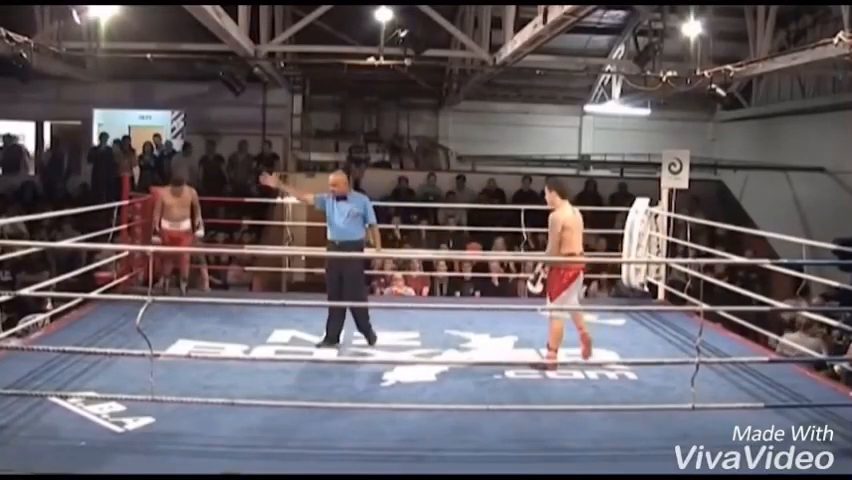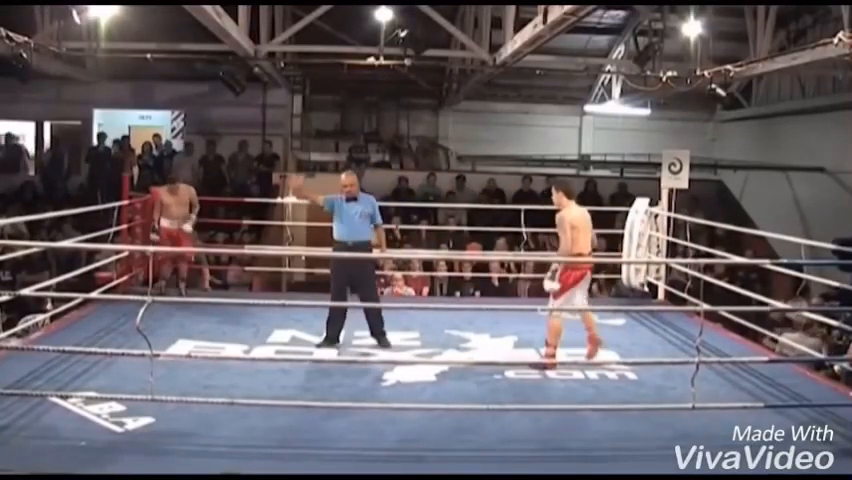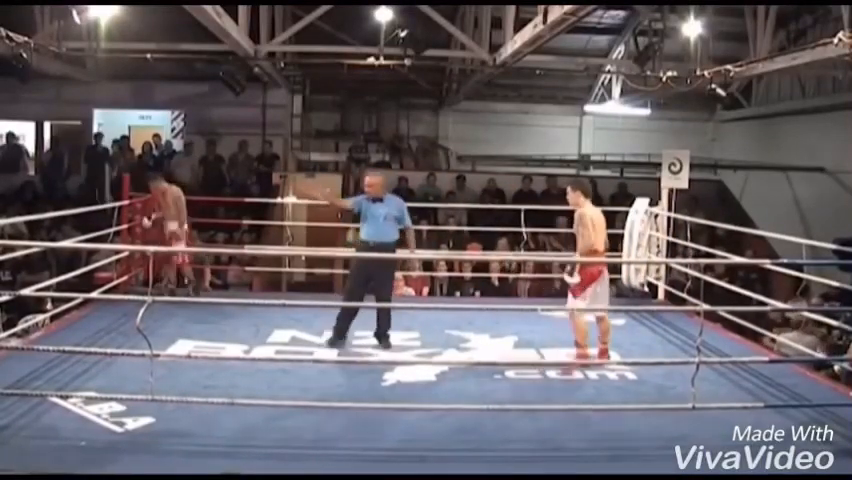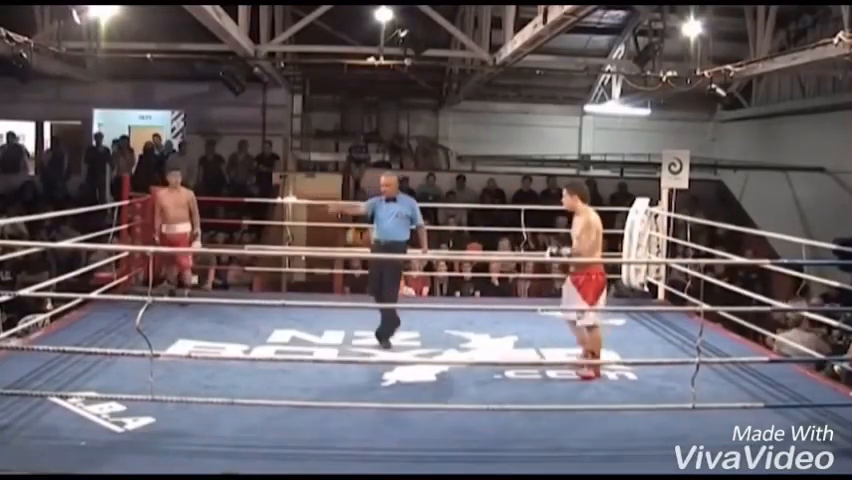
dt=0.4s
person 1, frame 1
left shoulder: (556, 216)
right shoulder: (576, 212)
left elbow: (553, 249)
left wrist: (540, 268)
left hip: (563, 266)
right hip: (577, 263)
left knee: (555, 313)
right knee: (571, 304)
left ankle: (551, 358)
right ankle: (585, 338)
person 1, frame 2
left shoulder: (563, 215)
right shoulder: (584, 212)
left elbow: (566, 247)
right elbow: (593, 241)
left wrist: (555, 267)
left hip: (572, 265)
right hip: (586, 263)
left knee: (555, 310)
right knee: (580, 305)
left ankle: (549, 356)
right ankle: (593, 341)
person 1, frame 3
left shoulder: (582, 213)
right shoulder: (597, 212)
left elbow: (588, 243)
left wrist: (576, 264)
left hip: (588, 265)
right hip: (600, 264)
left knee: (576, 310)
right knee: (600, 312)
left ankle: (582, 355)
right ankle: (603, 353)
person 1, frame 4
left shoulder: (590, 219)
right shoulder: (576, 218)
left elbow: (585, 251)
left hip: (590, 274)
right hip: (575, 273)
left knee: (588, 321)
right knee: (573, 318)
left ankle: (594, 365)
right ankle: (588, 350)
person 2, frame 1
left shoulder: (362, 201)
right shoulder: (327, 200)
left elbow: (372, 226)
right elbow: (303, 196)
left wrist: (378, 251)
right wrist: (279, 185)
left hip: (354, 251)
right hip: (334, 250)
left knee: (356, 294)
right knee: (334, 296)
left ankle: (367, 331)
right ankle: (332, 337)
person 2, frame 2
left shoulder: (370, 201)
right shoulder: (336, 200)
left elbow: (378, 226)
right elbow: (317, 199)
left wrist: (383, 249)
right wrist: (300, 189)
left hip: (363, 251)
right hip: (341, 251)
left knee: (369, 295)
right knee: (337, 296)
left ankle: (379, 334)
right ankle: (332, 337)
person 2, frame 3
left shoulder: (397, 203)
right shoulder: (363, 201)
left elbow: (408, 228)
right elbow: (344, 203)
left wrist: (412, 250)
right wrist: (324, 197)
left hip: (386, 252)
right hip: (364, 250)
left knee: (384, 296)
right knee: (352, 292)
left ankle: (382, 335)
right ankle: (339, 334)
person 2, frame 4
left shoulder: (409, 203)
right shoulder: (376, 202)
left elbow: (419, 226)
right elbow: (359, 209)
left wrist: (424, 248)
right wrist: (340, 208)
left hip: (396, 250)
right hip: (377, 248)
left knee: (389, 293)
right knee: (376, 291)
left ankle: (384, 334)
right ankle: (392, 322)
person 3, frame 1
left shoulder: (191, 192)
right shoulder: (163, 193)
left elbow: (196, 207)
right elbow: (157, 211)
left wrist: (198, 222)
right wrist: (155, 228)
left hip: (185, 227)
right hip: (167, 227)
left knee: (184, 257)
right knee: (168, 257)
left ankle: (183, 285)
right ankle: (165, 283)
person 3, frame 2
left shoulder: (189, 190)
right shoulder: (161, 192)
left elbow: (196, 206)
right elbow: (157, 210)
left wrist: (191, 218)
right wrist: (155, 226)
left hip: (183, 228)
right hip: (166, 227)
left knee: (184, 257)
right knee: (166, 257)
left ankle: (182, 285)
right ankle: (162, 285)
person 3, frame 3
left shoulder: (176, 192)
right shoulder: (160, 194)
left elbow: (183, 214)
left wrist: (181, 233)
left hip: (178, 229)
right hip: (168, 229)
left knee: (181, 260)
right knee: (171, 260)
left ankle: (192, 284)
right ankle: (171, 288)
person 3, frame 4
left shoulder: (188, 194)
right shoulder: (160, 194)
left elbow: (195, 214)
right elbow: (158, 216)
left wrist: (197, 233)
right wrist: (157, 235)
left hip: (183, 232)
right hip: (166, 232)
left knee: (184, 264)
right knee: (170, 263)
left ankle: (186, 293)
right ankle: (171, 289)
